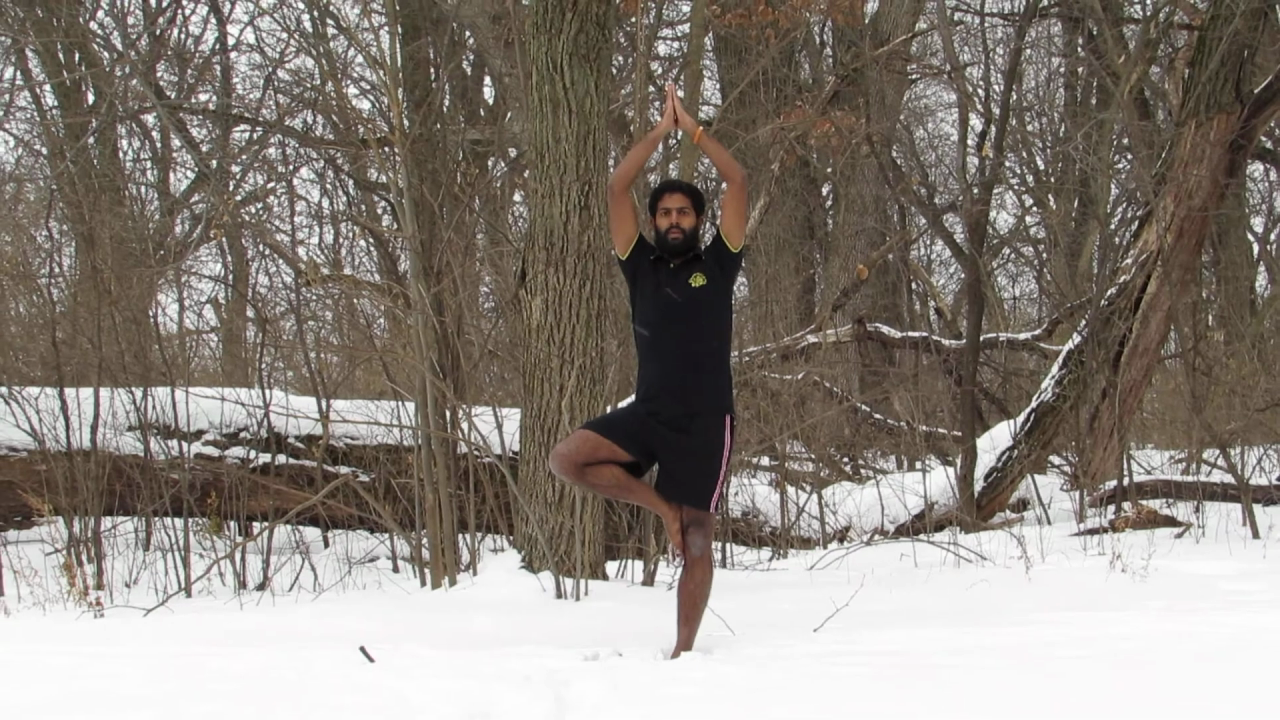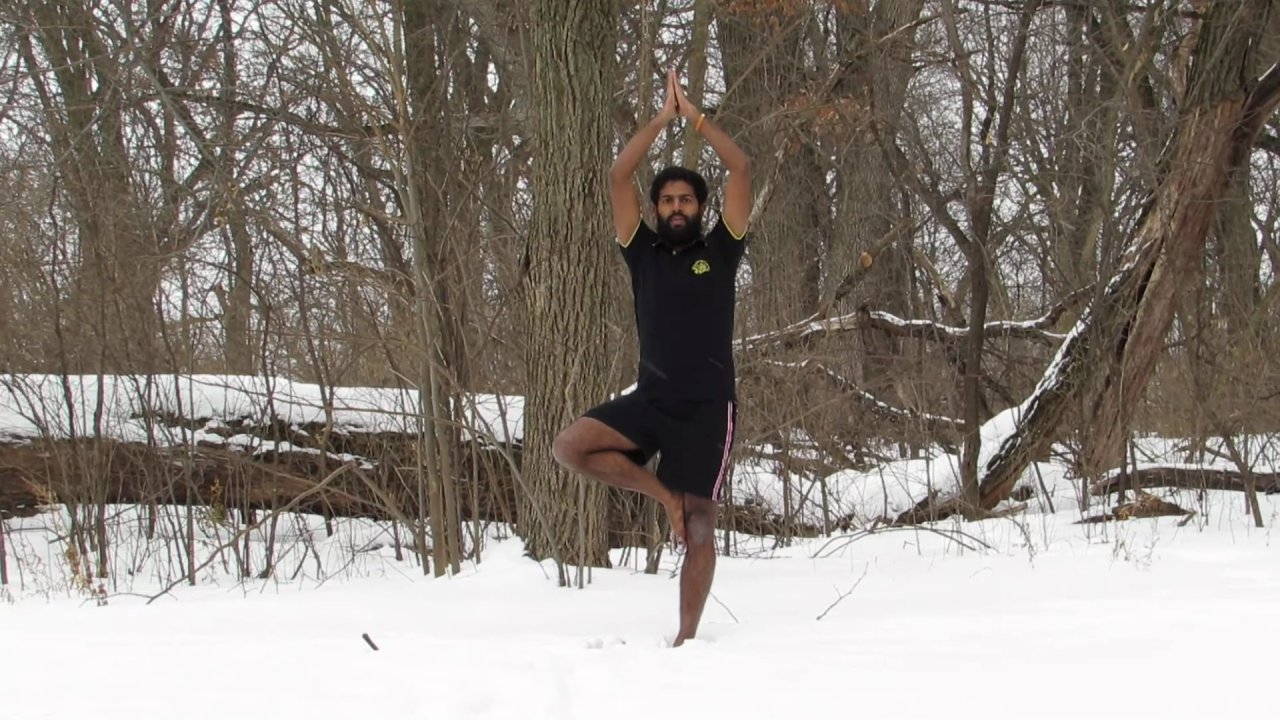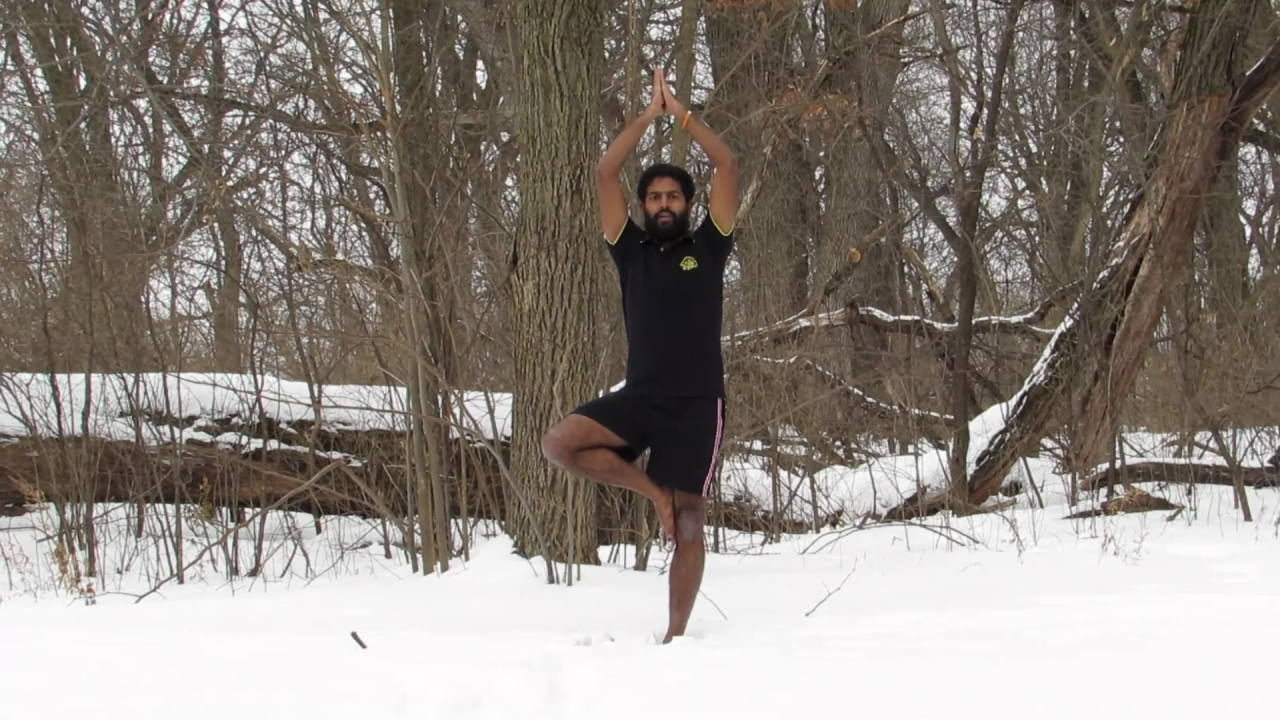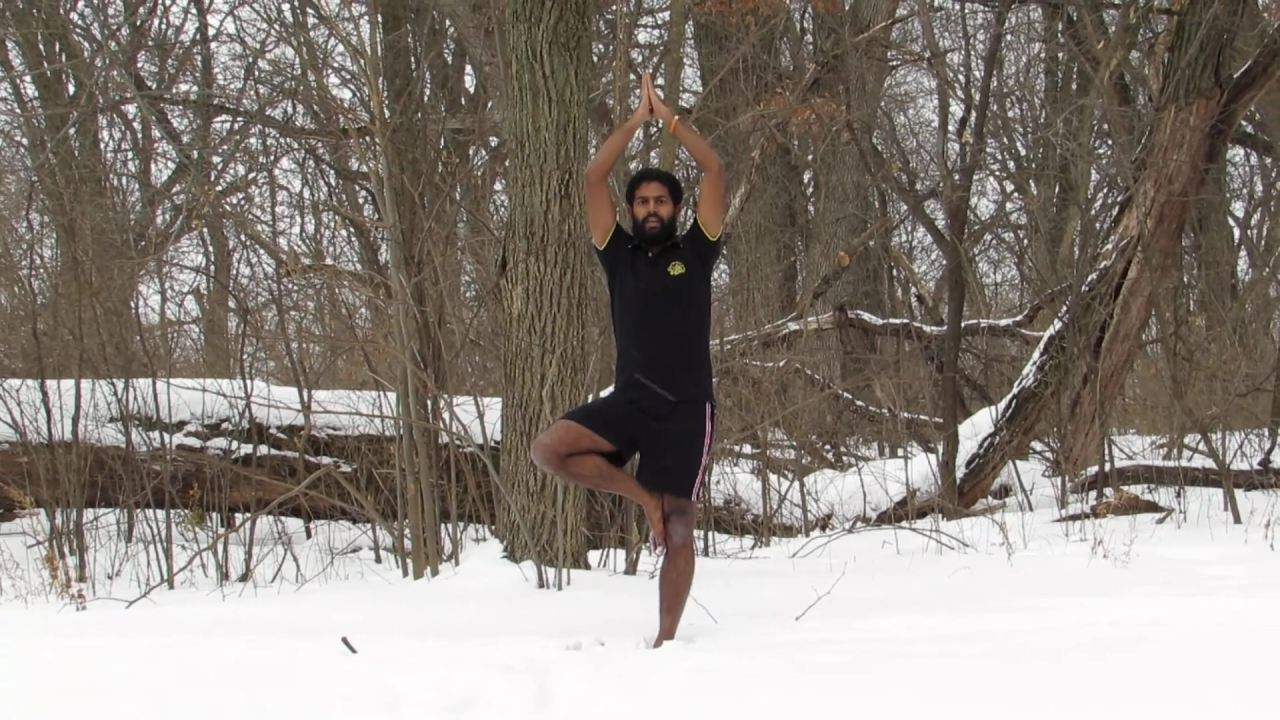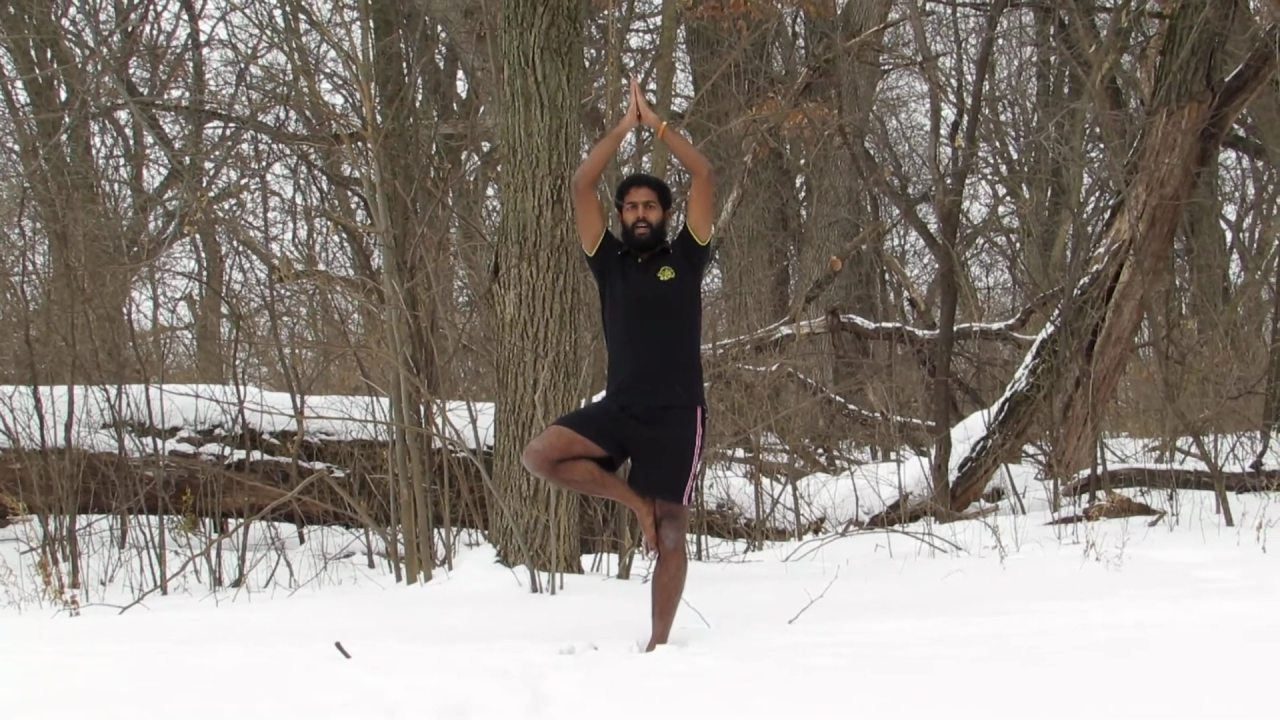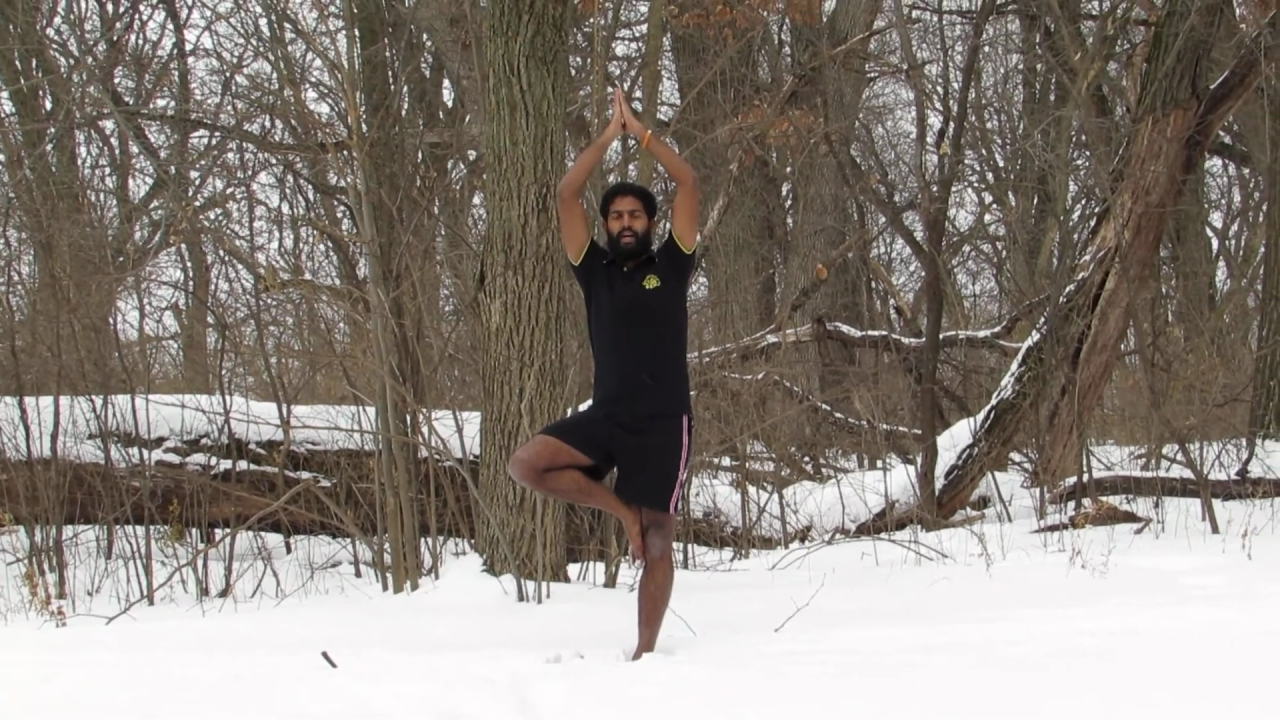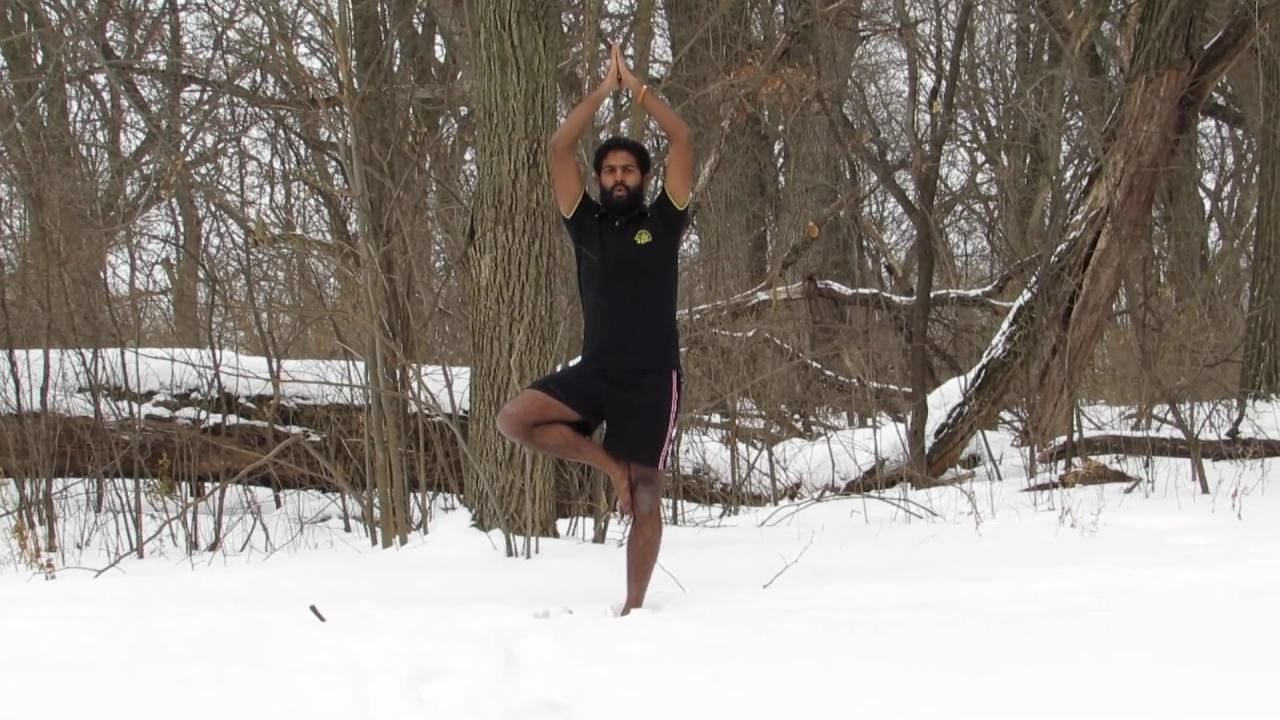
dt=0.7s
person 1, frame 1
left shoulder: (718, 264)
right shoulder: (641, 266)
left elbow: (738, 183)
right elbow: (616, 189)
left wrist: (692, 128)
right wrist: (659, 130)
left hip: (706, 419)
right hip: (648, 412)
left knee: (698, 539)
right knee: (566, 458)
left ankle: (684, 650)
right ankle: (662, 507)
person 1, frame 2
left shoulder: (720, 252)
right shoulder: (643, 253)
left elbow: (741, 171)
right elbow: (618, 176)
left wrist: (694, 115)
right wrist: (661, 117)
left hip: (708, 407)
right hip: (649, 400)
left knee: (699, 528)
right knee: (568, 446)
left ankle: (687, 638)
right ankle: (664, 495)
person 1, frame 3
left shoulder: (707, 248)
right shoulder: (631, 250)
left elbow: (728, 166)
right elbow: (605, 173)
left wrist: (680, 112)
right wrist: (648, 114)
left hip: (697, 403)
right hip: (639, 396)
left knee: (689, 523)
right knee: (558, 443)
left ankle: (676, 634)
right ankle: (653, 491)
person 1, frame 4
left shoulder: (695, 253)
right shoulder: (619, 256)
left elbow: (716, 172)
right elbow: (593, 178)
left wrist: (669, 117)
right wrist: (635, 119)
left hip: (686, 407)
right hip: (627, 401)
left knee: (678, 527)
right knee: (548, 449)
left ankle: (666, 639)
right ankle: (643, 496)
person 1, frame 5
left shoulder: (685, 259)
right shoulder: (608, 262)
left elbow: (704, 177)
right elbow: (581, 185)
left wrist: (656, 123)
right wrist: (623, 126)
left hip: (677, 412)
right hip: (619, 406)
left knee: (671, 530)
right knee: (538, 454)
left ankle: (659, 642)
right ankle: (635, 501)
person 1, frame 6
left shoulder: (670, 266)
right shoulder: (595, 271)
left elbow: (689, 184)
right elbow: (566, 195)
left wrist: (640, 131)
right wrist: (607, 135)
left hip: (663, 420)
right hip: (605, 415)
left knee: (657, 539)
right knee: (525, 464)
left ankle: (645, 651)
right ankle: (621, 510)
person 1, frame 7
left shoulder: (663, 222)
right shoulder: (586, 225)
left elbow: (683, 140)
right elbow: (559, 148)
left wrist: (637, 87)
right wrist: (603, 89)
left hip: (653, 376)
right hip: (594, 370)
left knee: (646, 494)
right knee: (513, 418)
left ankle: (634, 607)
right ankle: (609, 465)
